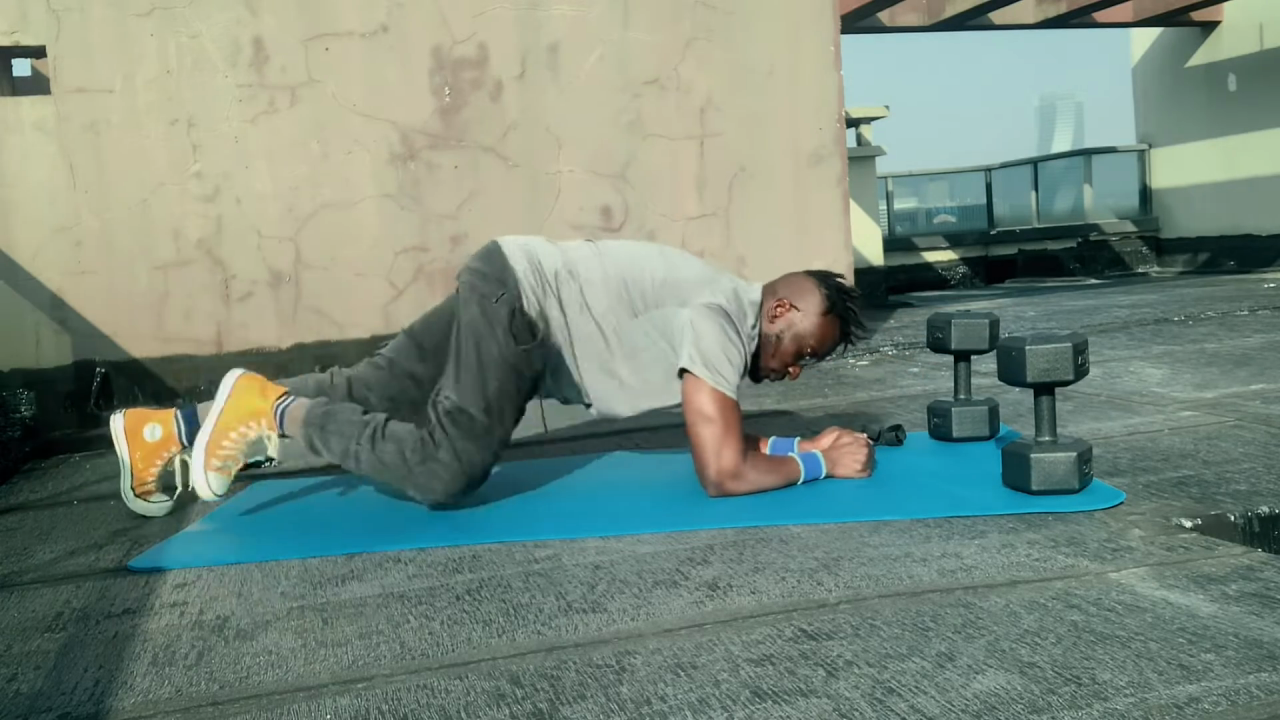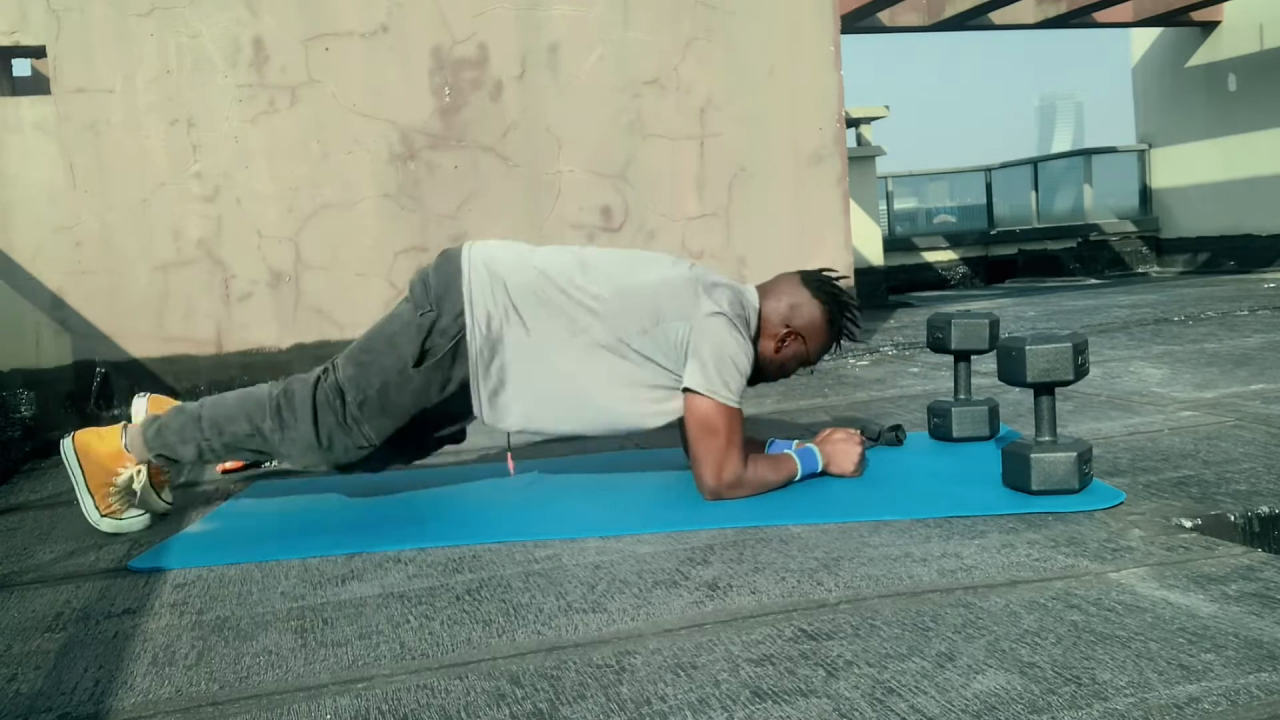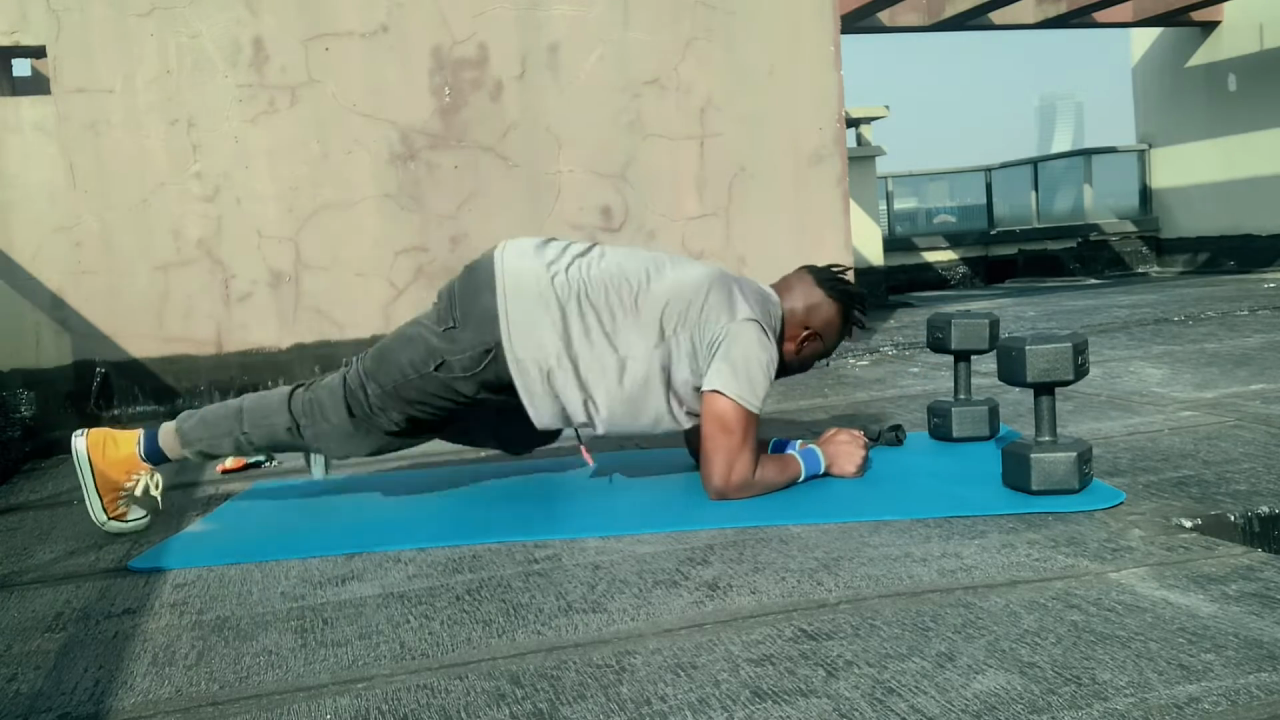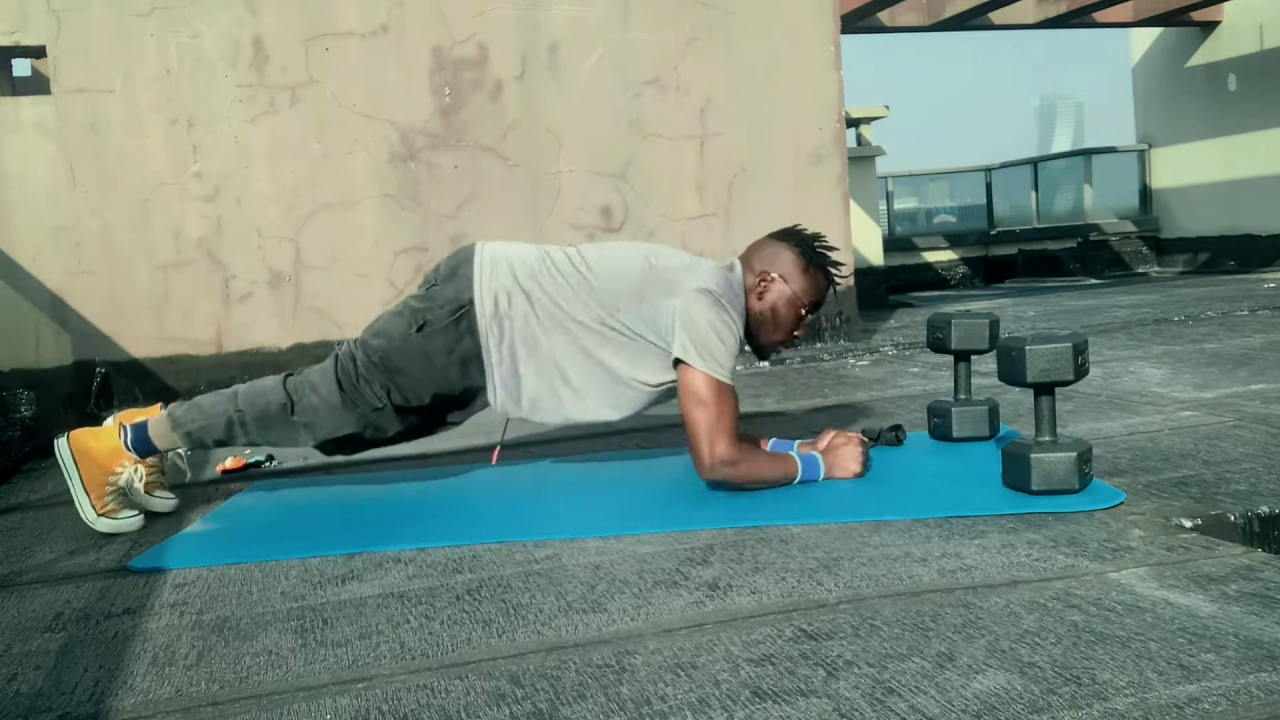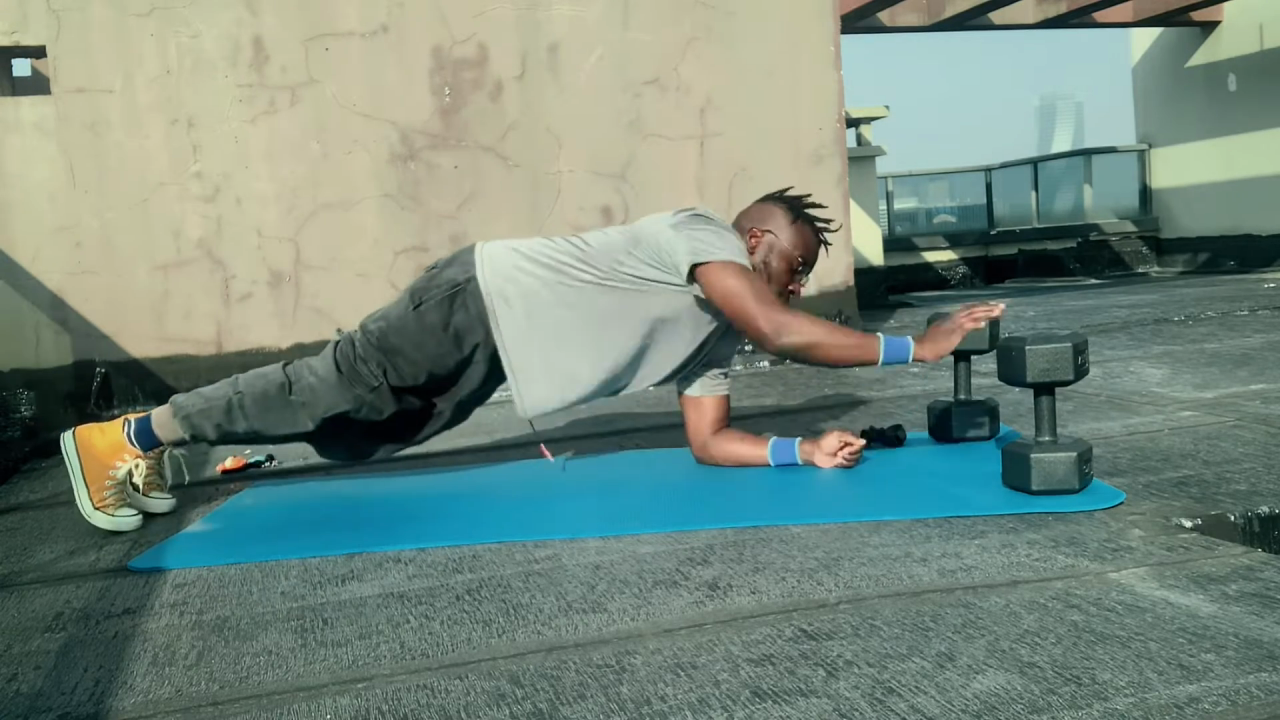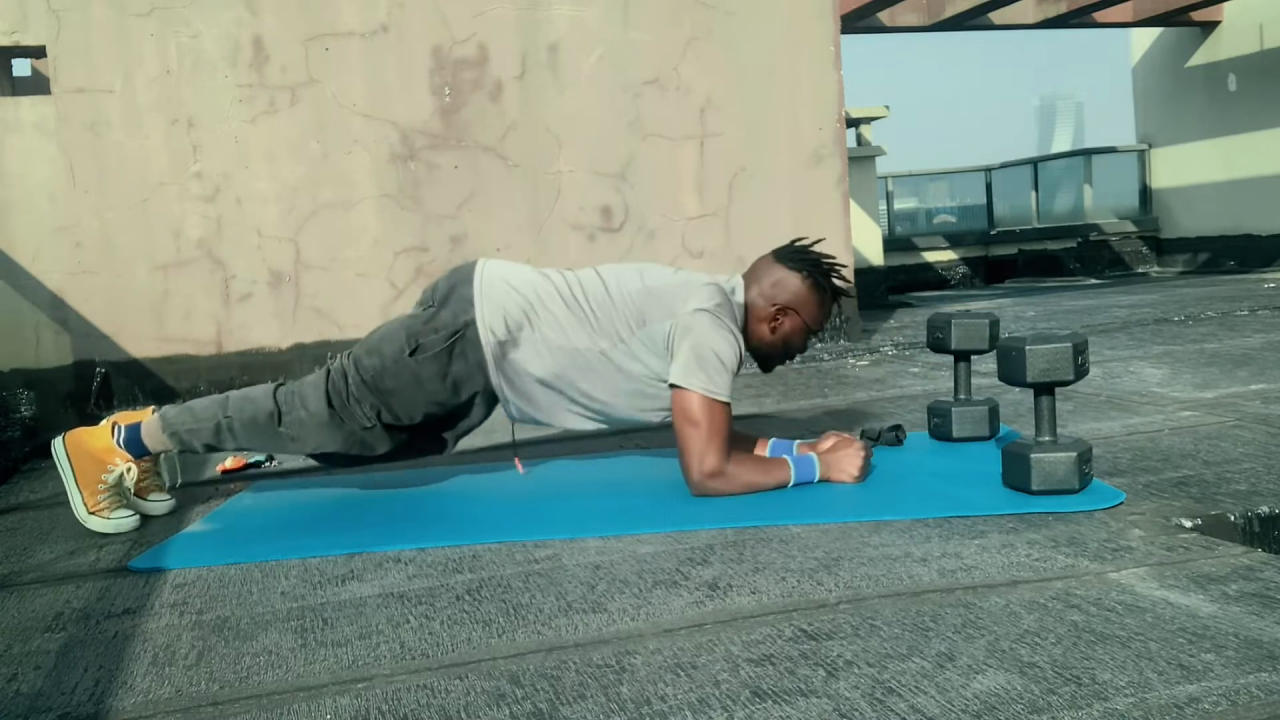
dt=0.4s
person 1, frame 1
left shoulder: (739, 317)
right shoulder: (721, 319)
left elbow: (721, 435)
right elbow: (724, 473)
left wrist: (795, 444)
right wrist: (820, 465)
left hip: (513, 293)
right hip: (515, 288)
left knee: (364, 389)
right knee: (444, 470)
left ankle: (167, 429)
right ankle: (269, 413)
person 1, frame 2
left shoulder: (715, 303)
right shoulder: (725, 329)
left elbow: (713, 441)
right elbow: (720, 478)
left wrist: (782, 445)
right wrist: (812, 458)
left hip: (485, 294)
right hip: (470, 314)
left knee: (369, 437)
right knee: (322, 425)
left ankle: (169, 421)
right ankle: (121, 444)
person 1, frame 3
left shoulder: (730, 304)
right shoulder: (752, 334)
left elbow: (708, 437)
right elbow: (727, 478)
left wrist: (782, 444)
right wrist: (815, 459)
left hip: (524, 279)
right hip: (500, 329)
left knee: (519, 433)
right knee: (344, 414)
right ankle: (129, 450)
person 1, frame 4
left shoulder: (705, 295)
right shoulder: (709, 303)
left elbow: (711, 435)
right elbow: (719, 460)
left wrist: (792, 446)
right wrist: (812, 464)
left hip: (491, 312)
right hip: (480, 309)
left knee: (345, 417)
right knee: (332, 402)
left ankle: (162, 427)
right ankle: (127, 441)
person 1, frame 5
left shoulder: (711, 329)
right shoulder: (696, 234)
left elbow: (709, 440)
right elbow: (783, 330)
left wrist: (801, 450)
right wrist: (911, 344)
left hip: (490, 359)
right hip: (474, 304)
left knee: (352, 433)
right knee: (325, 391)
left ankle: (164, 443)
right ankle: (124, 439)
person 1, frame 6
left shoulder: (714, 308)
right shoulder: (711, 325)
left elbow: (712, 439)
right elbow: (708, 471)
left wrist: (791, 446)
right wrist: (812, 467)
left hip: (488, 338)
right hip: (474, 335)
left knee: (341, 426)
right knee: (322, 415)
left ankle: (160, 432)
right ankle: (121, 440)
